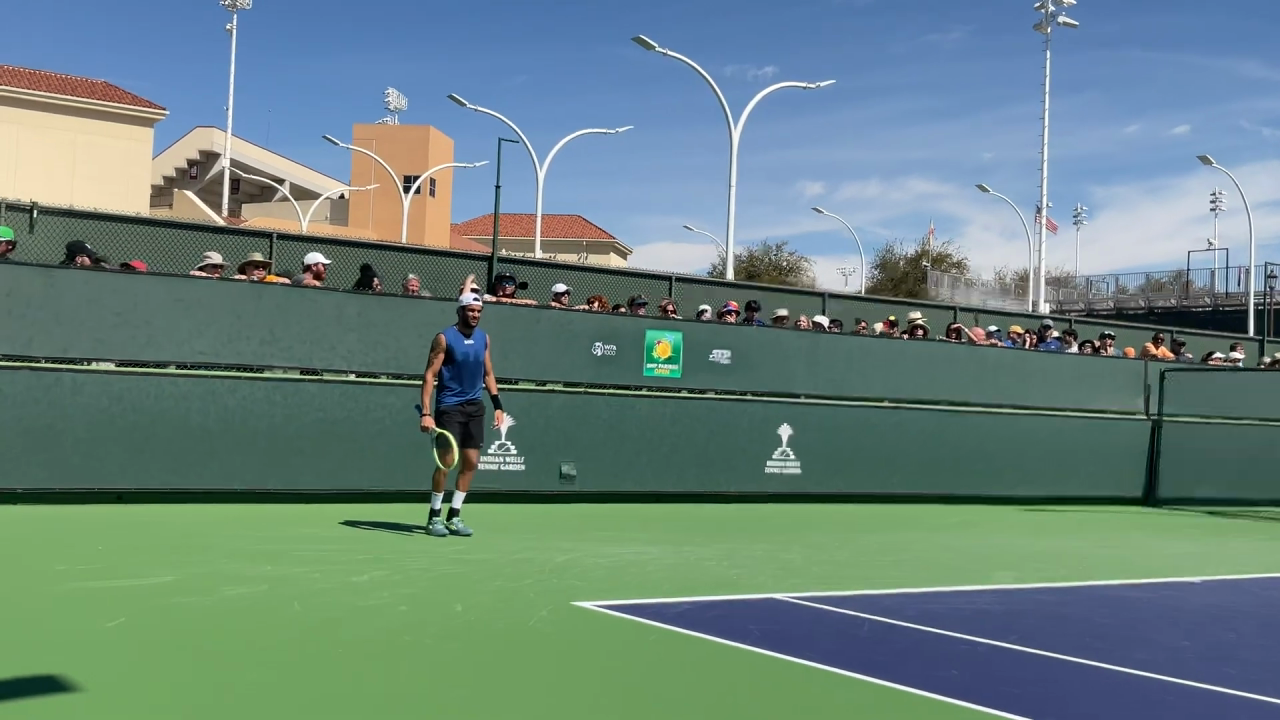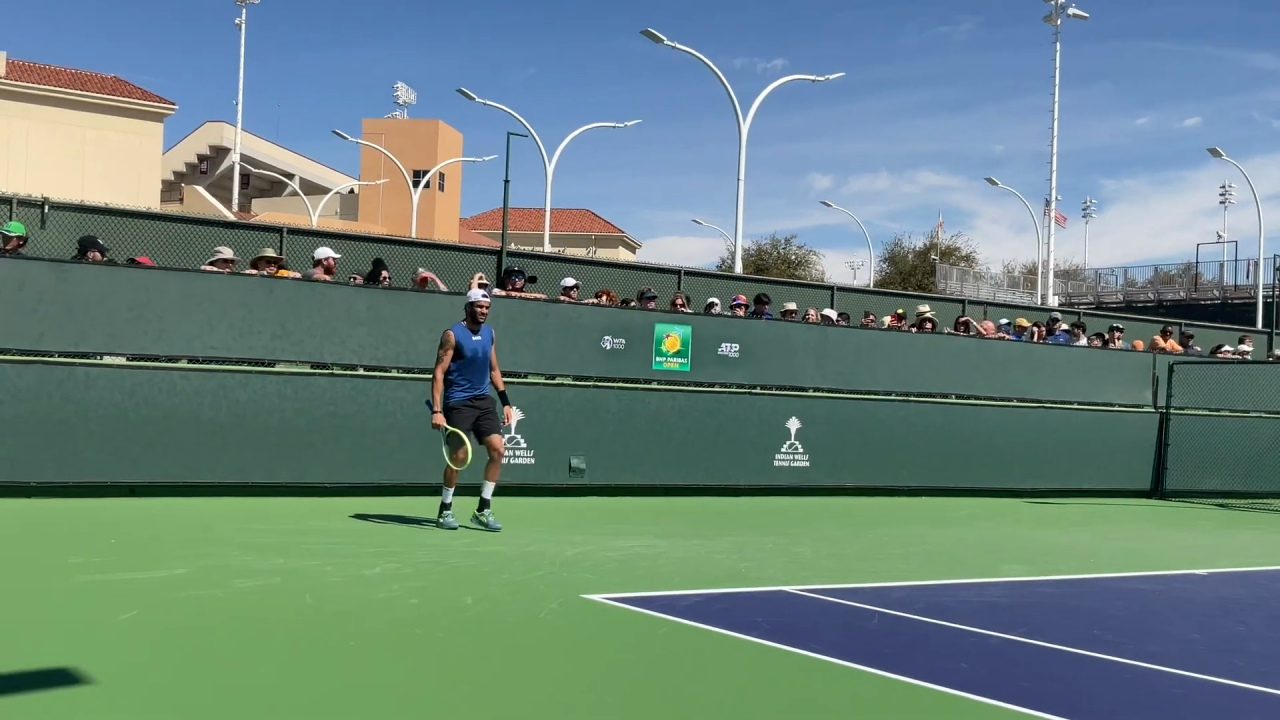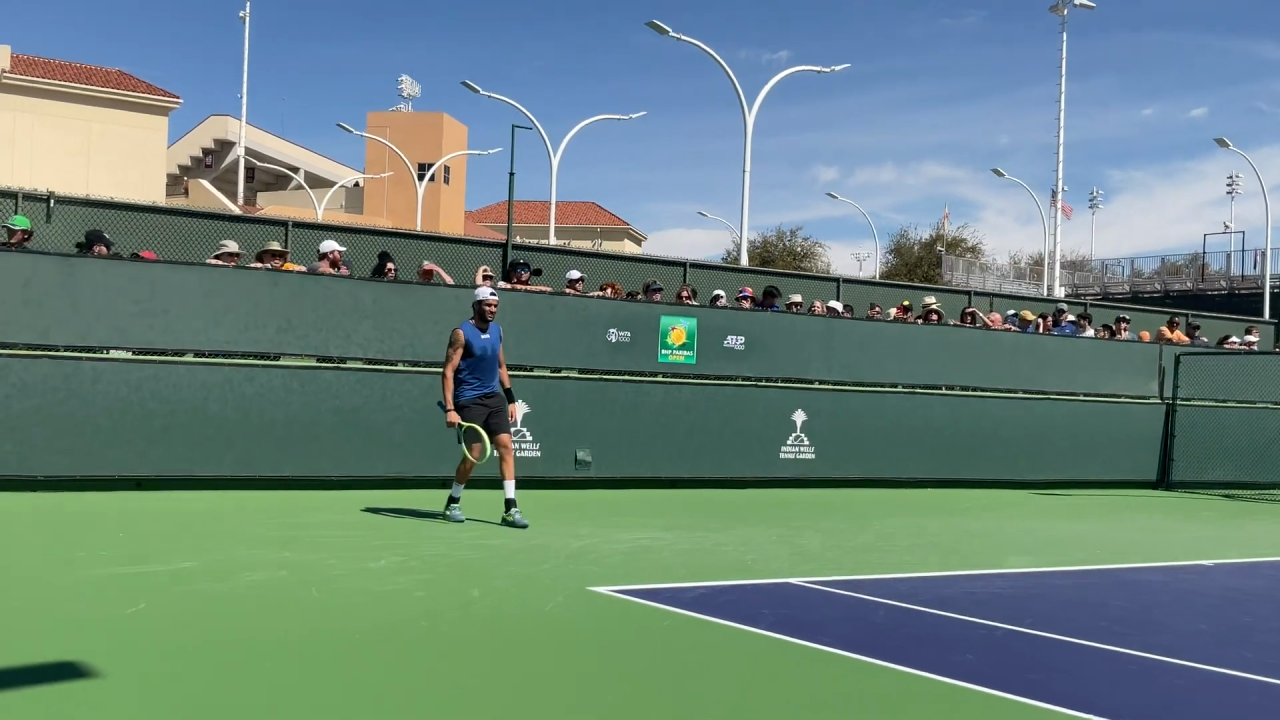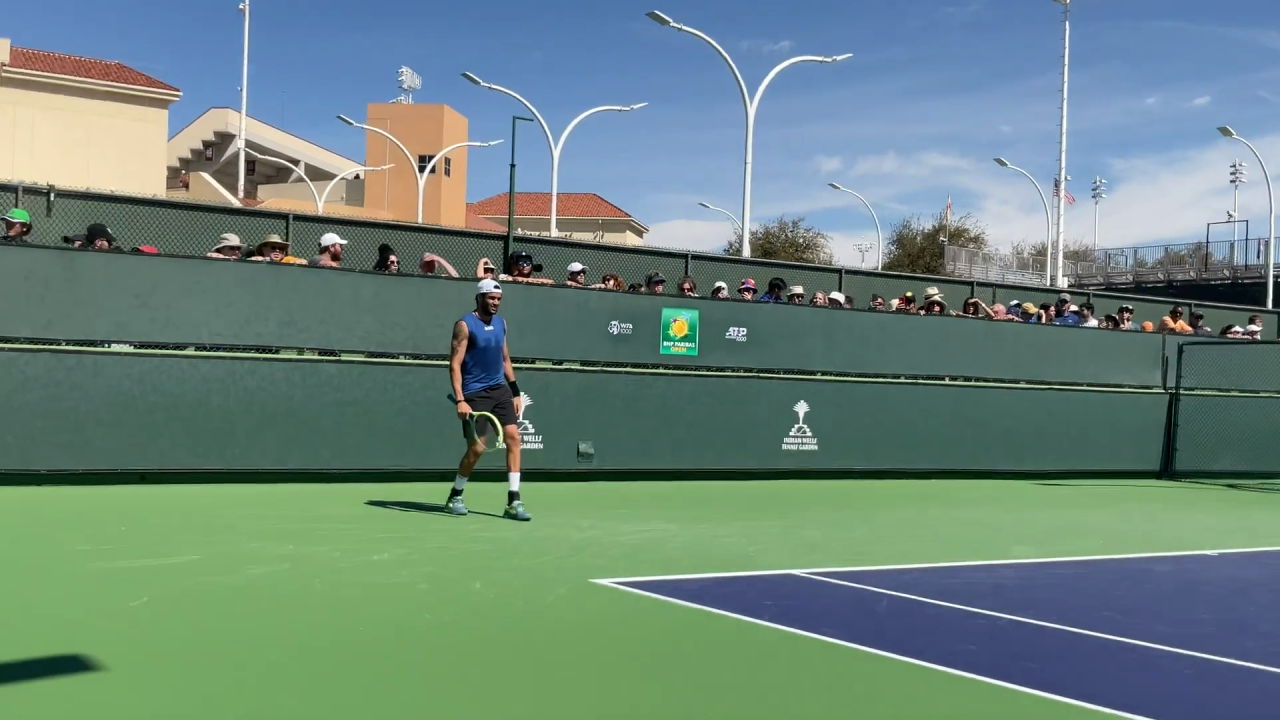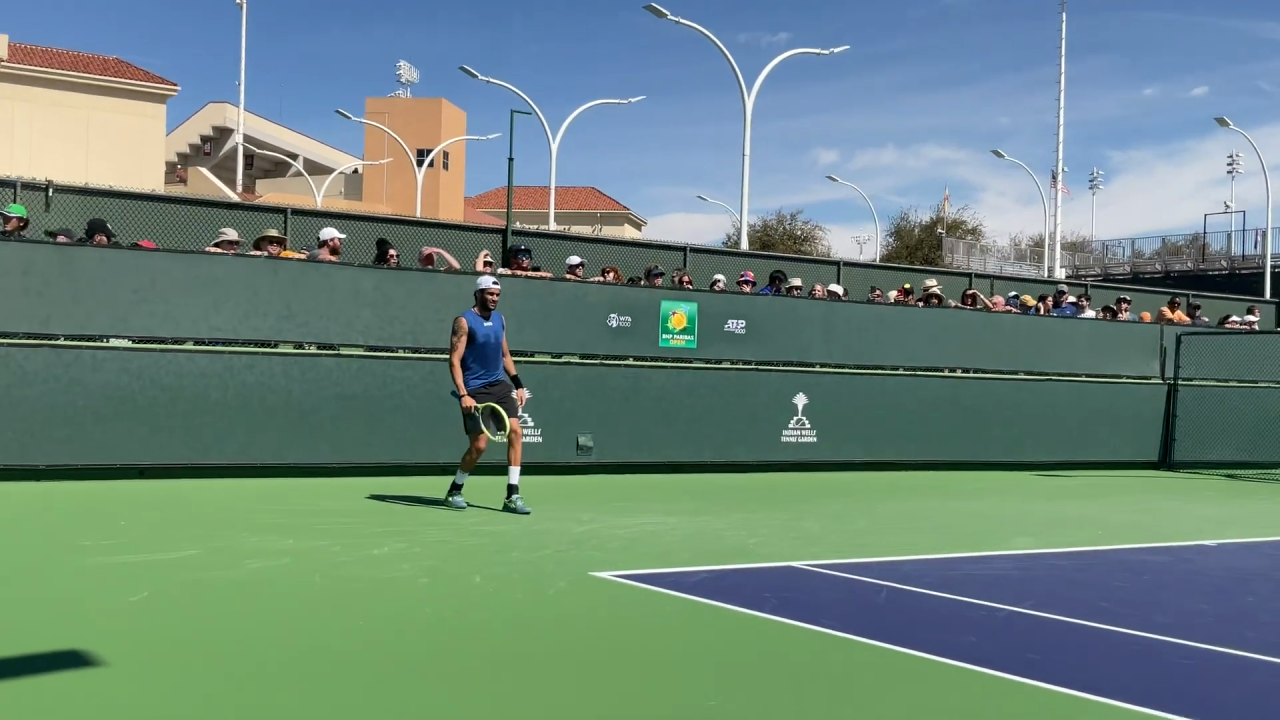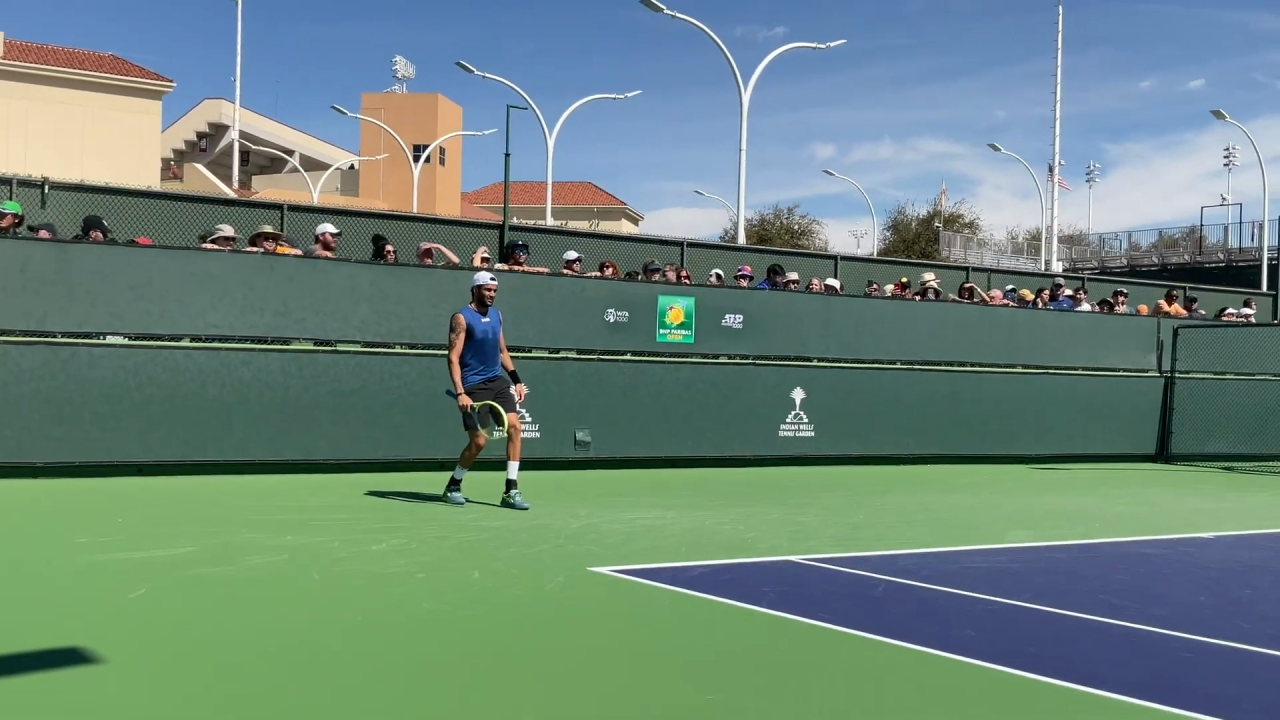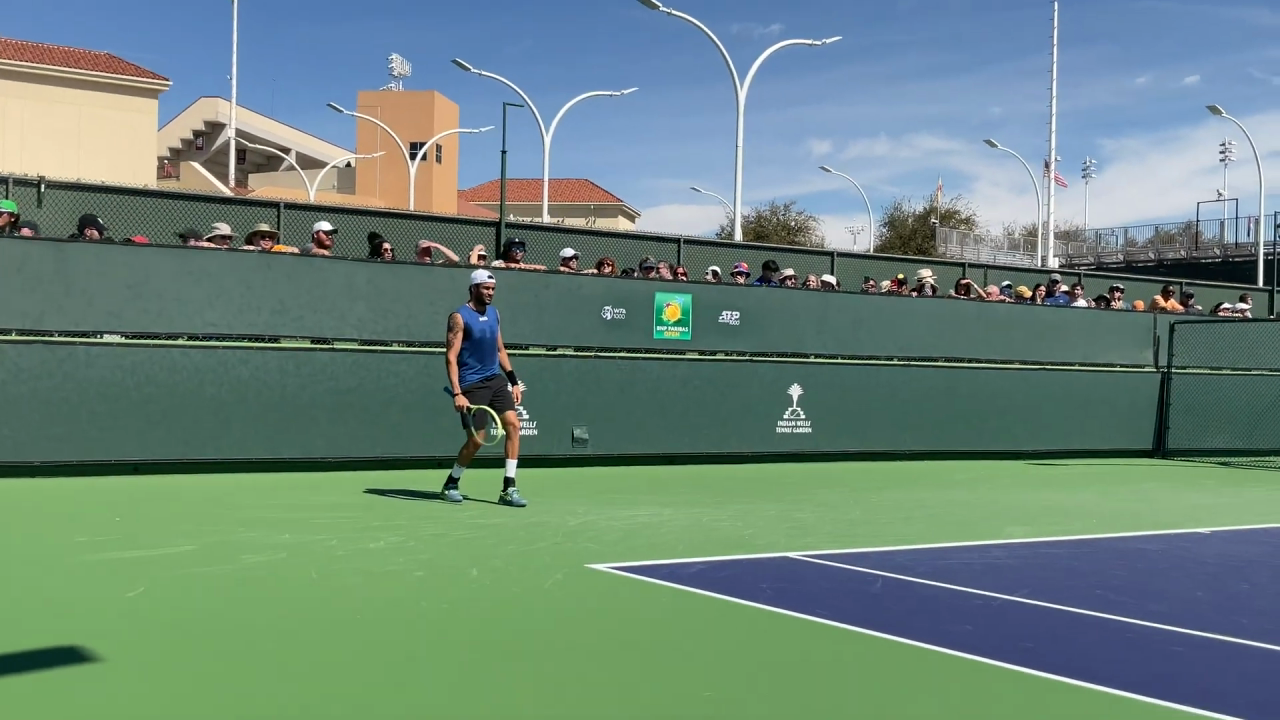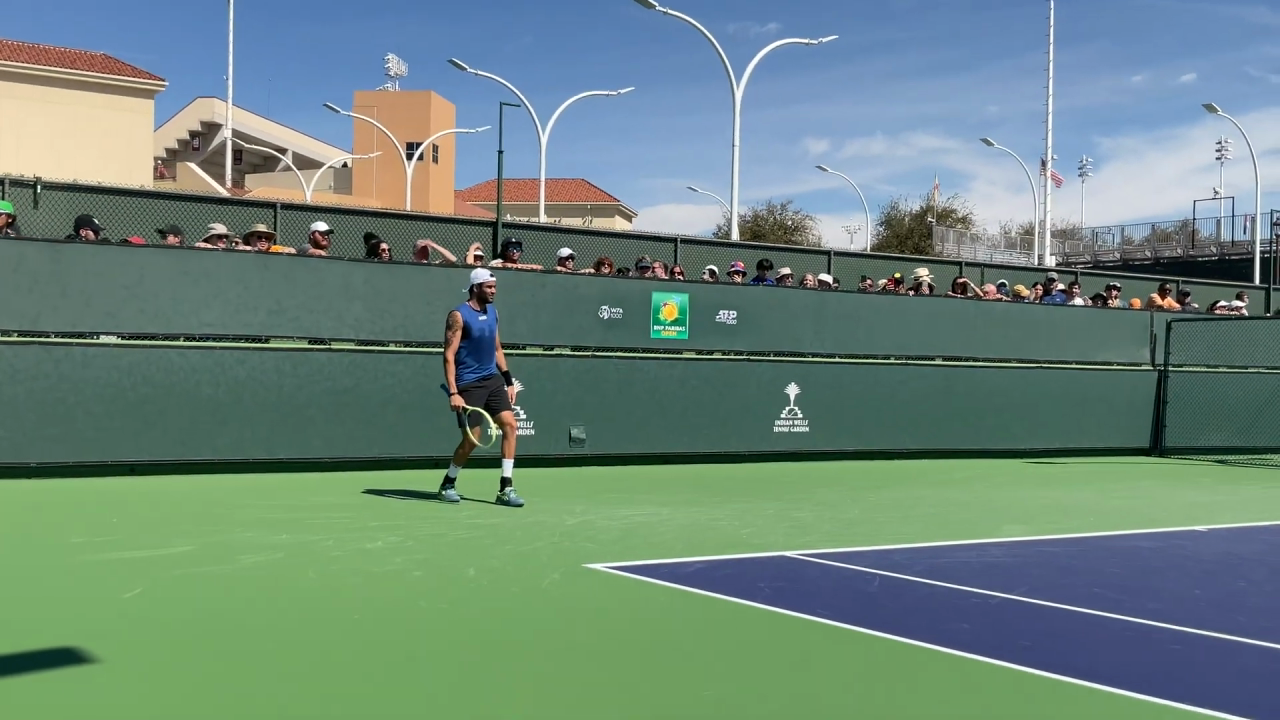
dt=0.2s
person 1, frame 1
left shoulder: (483, 338)
right shoulder: (444, 338)
left elbow: (488, 374)
right elbow: (429, 377)
left wrist: (497, 405)
right wrist: (426, 413)
left hip: (474, 407)
right hip: (449, 408)
left knee: (471, 463)
right knee: (445, 463)
left ankle: (453, 517)
right ankle: (434, 518)
person 1, frame 2
left shoulder: (489, 333)
right shoulder: (452, 335)
right elbow: (438, 373)
left wrist: (505, 401)
right wrist: (436, 410)
left hip: (484, 401)
right hip: (458, 403)
left knee: (497, 450)
right knee: (458, 457)
left ankle: (484, 509)
right ankle: (445, 511)
person 1, frame 3
left shoulder: (497, 331)
right shoulder: (461, 333)
right elbow: (448, 372)
left wrist: (511, 399)
right wrist: (449, 408)
left hip: (494, 398)
right hip: (469, 400)
left knee: (506, 448)
right knee: (472, 455)
left ankle: (510, 510)
right ankle: (452, 504)
person 1, frame 4
left shoulder: (501, 323)
right shoulder: (465, 325)
right elbow: (455, 365)
left wrist: (515, 392)
right wrist: (460, 400)
left hip: (500, 390)
right hip: (475, 393)
left knee: (513, 438)
right knee: (476, 448)
left ankle: (513, 502)
right ankle: (455, 496)
person 1, frame 5
left shoulder: (499, 319)
right shoulder: (464, 321)
right elbow: (455, 361)
left wrist: (518, 384)
right wrist: (463, 394)
left hip: (499, 386)
right hip: (475, 390)
left knee: (515, 433)
right knee: (479, 445)
left ankle: (512, 496)
right ankle: (454, 490)
person 1, frame 6
left shoulder: (496, 315)
right shoulder: (461, 318)
right elbow: (453, 358)
left wrist: (516, 380)
right wrist: (460, 393)
left hip: (497, 382)
right hip: (474, 386)
left knee: (515, 428)
right knee: (478, 441)
left ankle: (511, 492)
right ankle: (453, 486)
person 1, frame 7
left shoulder: (494, 313)
right shoulder: (459, 317)
right elbow: (451, 357)
left wrist: (513, 380)
right wrist: (457, 393)
left hip: (496, 380)
right hip: (472, 385)
left knee: (513, 426)
right knee: (476, 440)
left ankle: (509, 489)
right ankle: (451, 483)
person 1, frame 8
left shoulder: (492, 312)
right shoulder: (458, 315)
right elbow: (449, 356)
left wrist: (509, 381)
right wrist: (453, 392)
left hip: (492, 380)
right hip: (469, 384)
left knee: (510, 426)
right knee: (471, 439)
left ankle: (505, 489)
right ankle: (448, 484)
